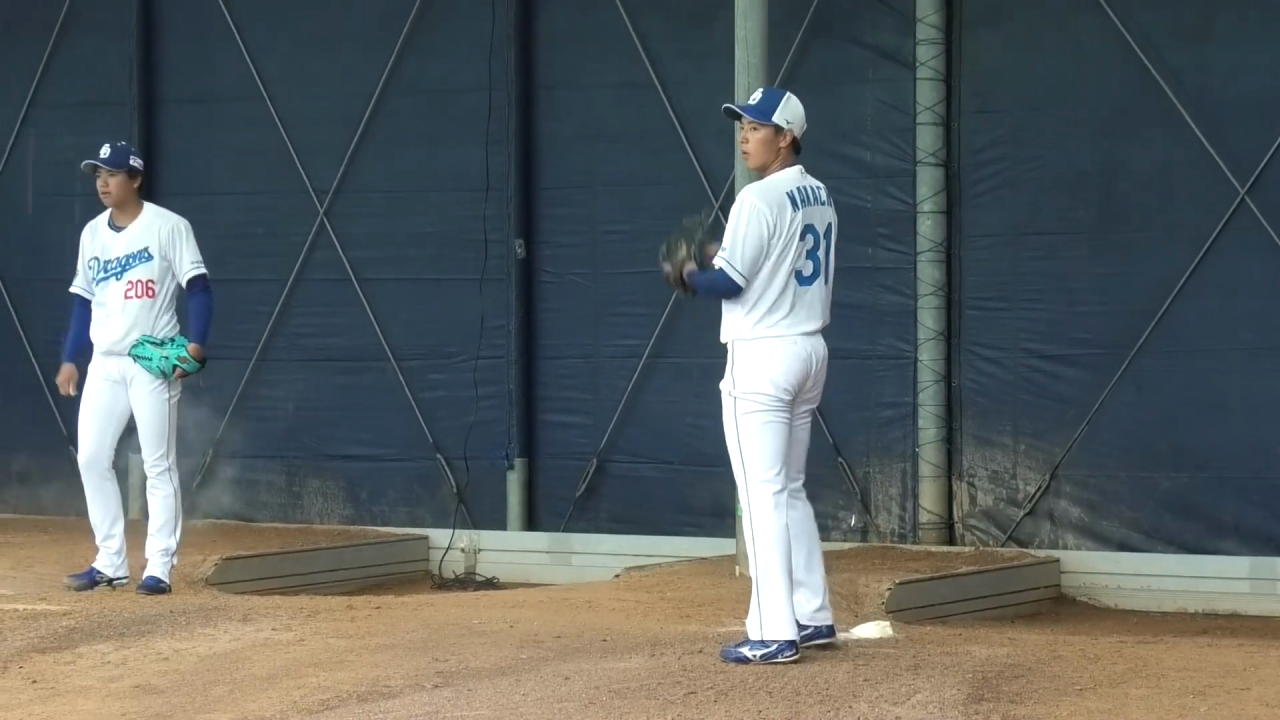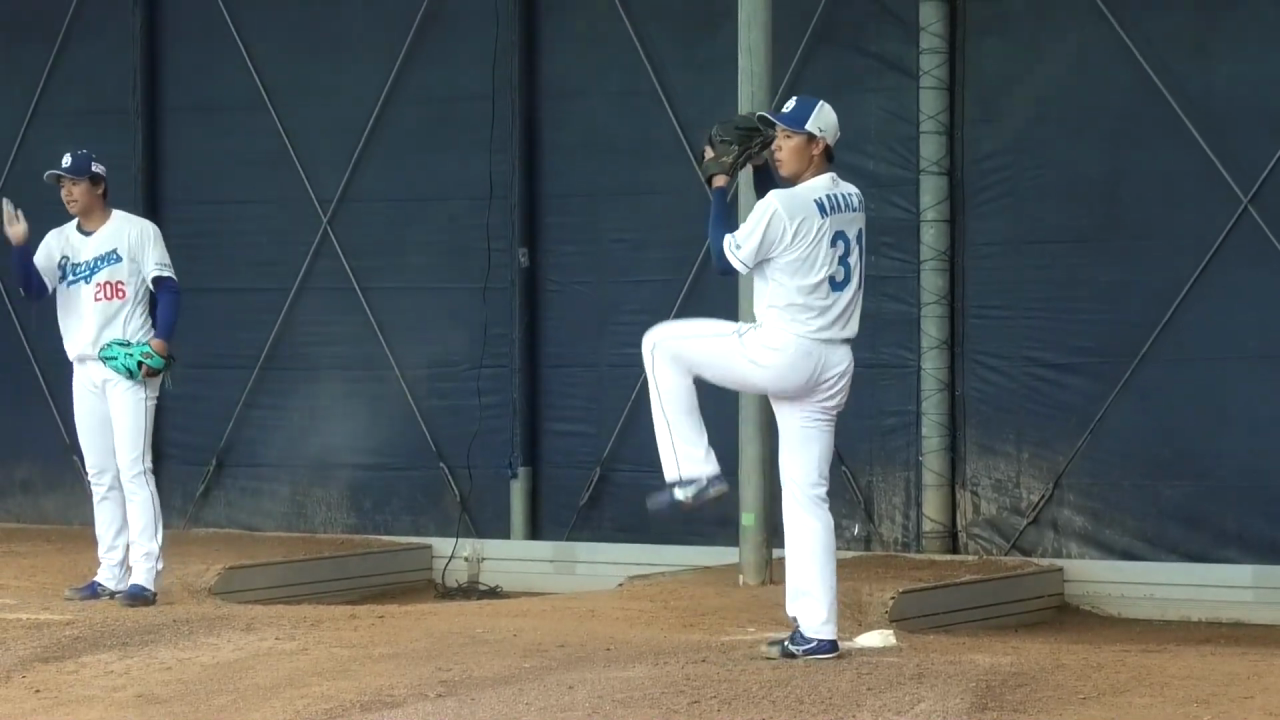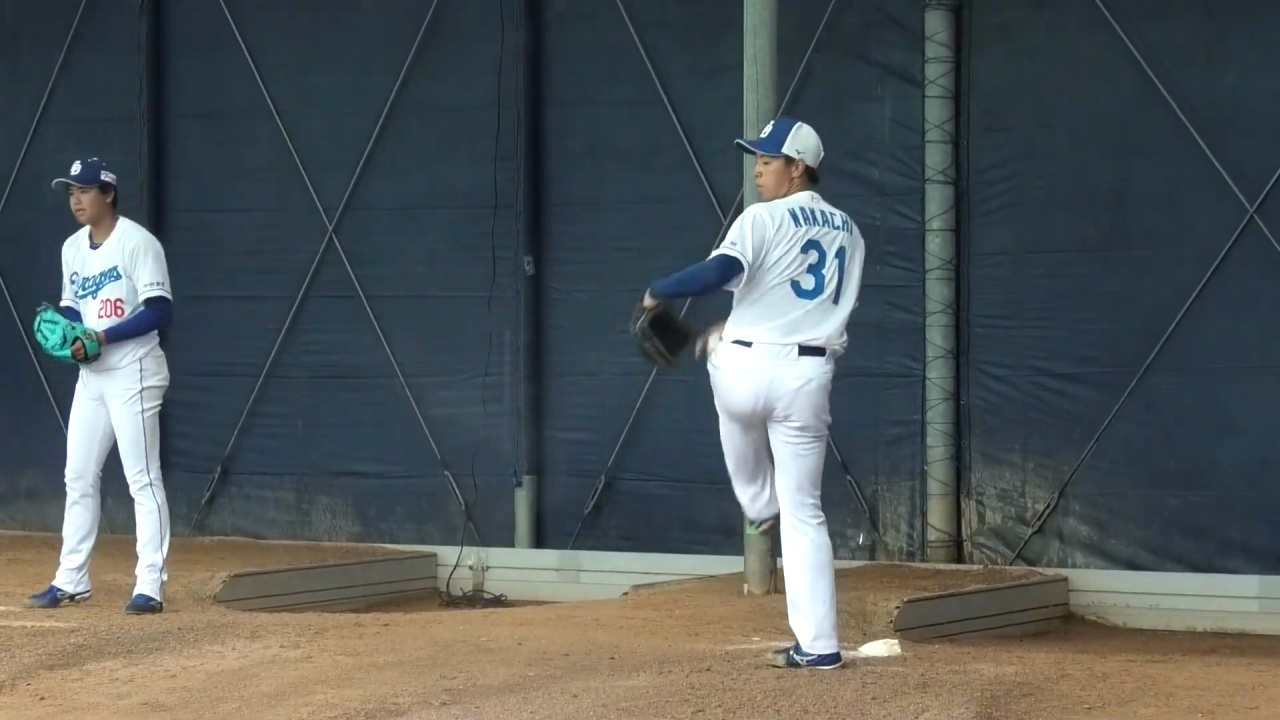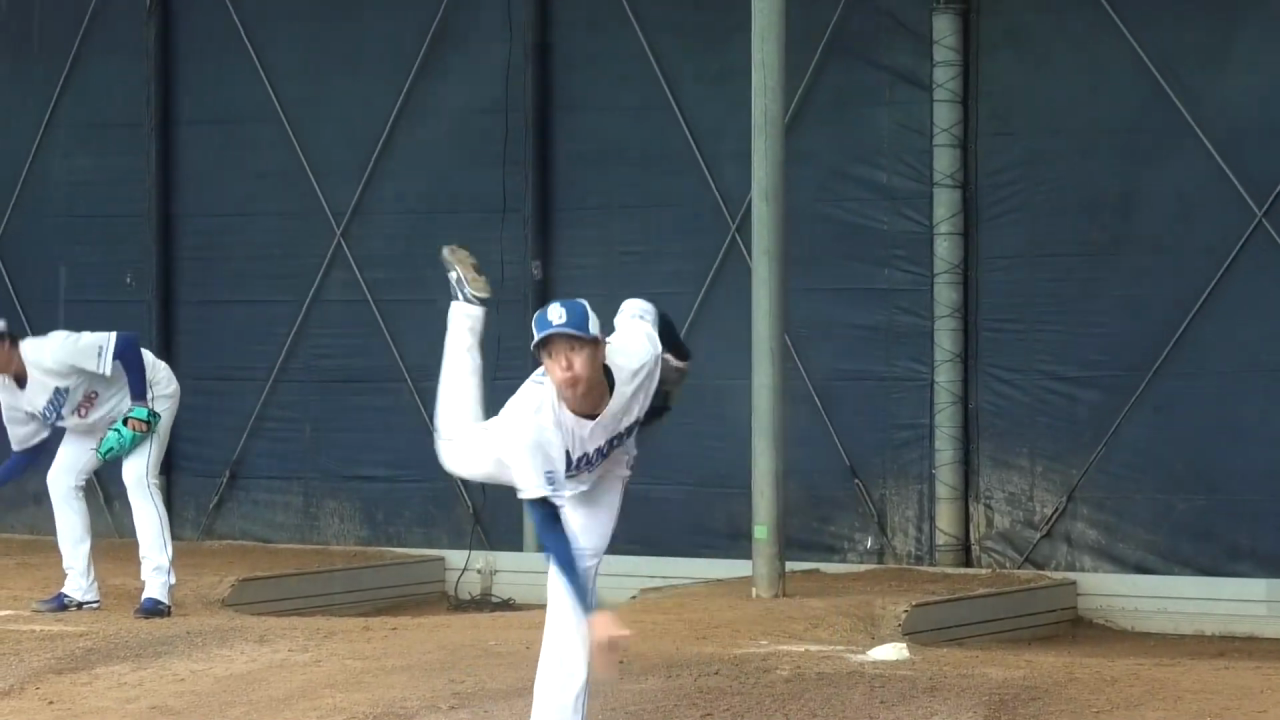
dt=1s
person 1, frame 1
left shoulder: (758, 199)
right shoulder: (821, 197)
left elbow: (728, 282)
left wrist: (690, 273)
right wrist: (720, 257)
left hip: (761, 358)
right hip: (809, 351)
left knee: (762, 495)
right knee: (789, 491)
left ankle: (774, 634)
right ankle: (812, 616)
person 1, frame 2
left shoulder: (783, 205)
right shoulder: (851, 199)
left elbow: (726, 258)
left wrist: (719, 185)
right wrist: (758, 168)
left hip: (781, 352)
right hip: (833, 362)
left knee: (663, 343)
right knee: (807, 495)
left ankle: (694, 474)
right ankle: (816, 630)
person 1, frame 3
left shoulder: (762, 217)
right shoulder: (849, 232)
left elbow: (722, 271)
left wrist: (658, 290)
left hip: (747, 369)
right hip: (808, 377)
right knee: (803, 511)
left ankle: (760, 505)
right ankle: (818, 644)
person 1, frame 4
left shoulder: (639, 355)
right shoulder: (532, 415)
left elbow: (641, 311)
right elbow: (548, 525)
left wrist: (677, 358)
right wrist: (592, 612)
left hip: (602, 470)
left knee: (571, 590)
right knee: (452, 447)
right ankle: (469, 299)
person 2, frame 1
left shoulder: (169, 226)
right shoulder: (92, 232)
left elbow: (198, 287)
right elbow: (83, 298)
left wrist: (196, 343)
right wrist: (69, 358)
right hip: (105, 364)
left knee: (158, 466)
right knee: (91, 458)
left ankle: (159, 567)
right ankle: (110, 561)
person 2, frame 2
left shoulder: (138, 230)
right shoulder: (58, 240)
left elbow: (167, 289)
left wrist: (161, 339)
right hip: (84, 370)
left knee: (133, 469)
right knee: (100, 476)
left ankle: (144, 575)
right ankle: (111, 574)
person 2, frame 3
left shoulder: (139, 242)
right shoulder: (72, 248)
left elbow: (160, 311)
right elbow: (74, 308)
left wrist: (103, 338)
left hip: (134, 375)
right hip: (92, 376)
left knee: (142, 481)
right knee: (79, 478)
left ankle: (150, 585)
right ankle: (72, 580)
person 2, frame 4
left shoulder: (51, 353)
left elbow: (126, 343)
right elbow: (27, 451)
left wrist: (140, 406)
left hip: (148, 389)
right hip: (103, 410)
left knee: (138, 476)
right knee: (61, 481)
left ankle: (158, 591)
right ankle: (80, 588)
